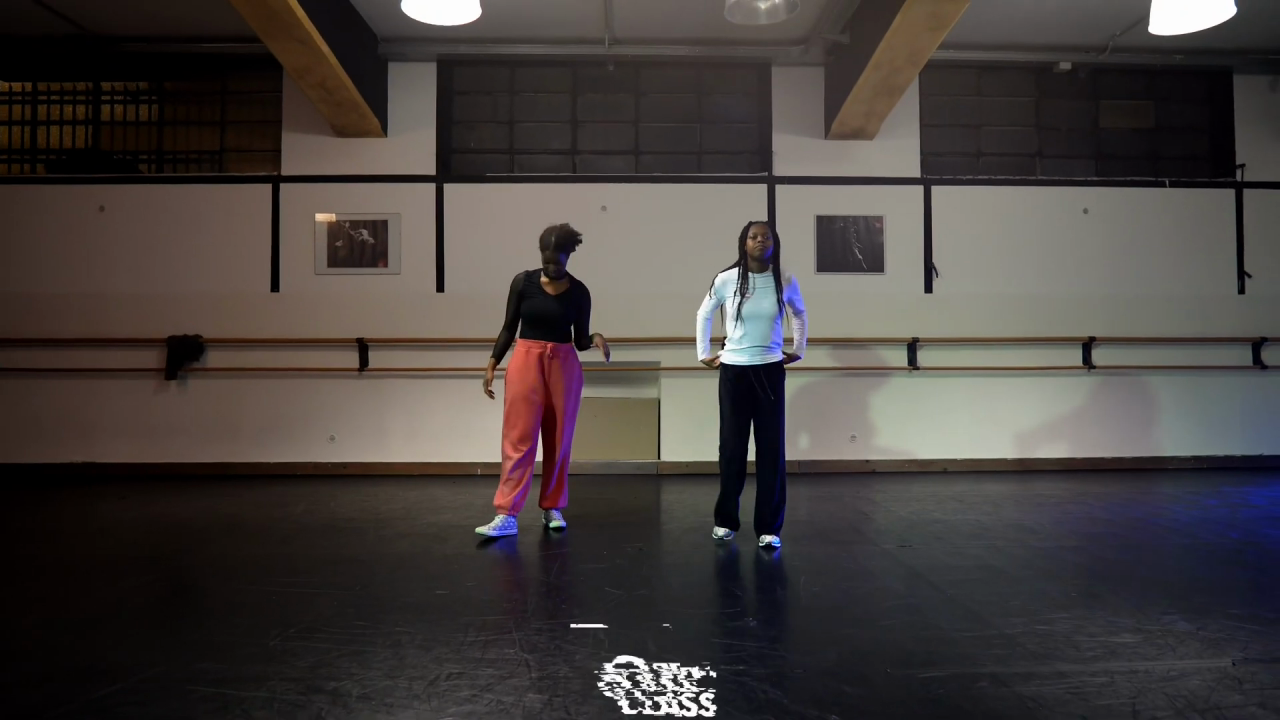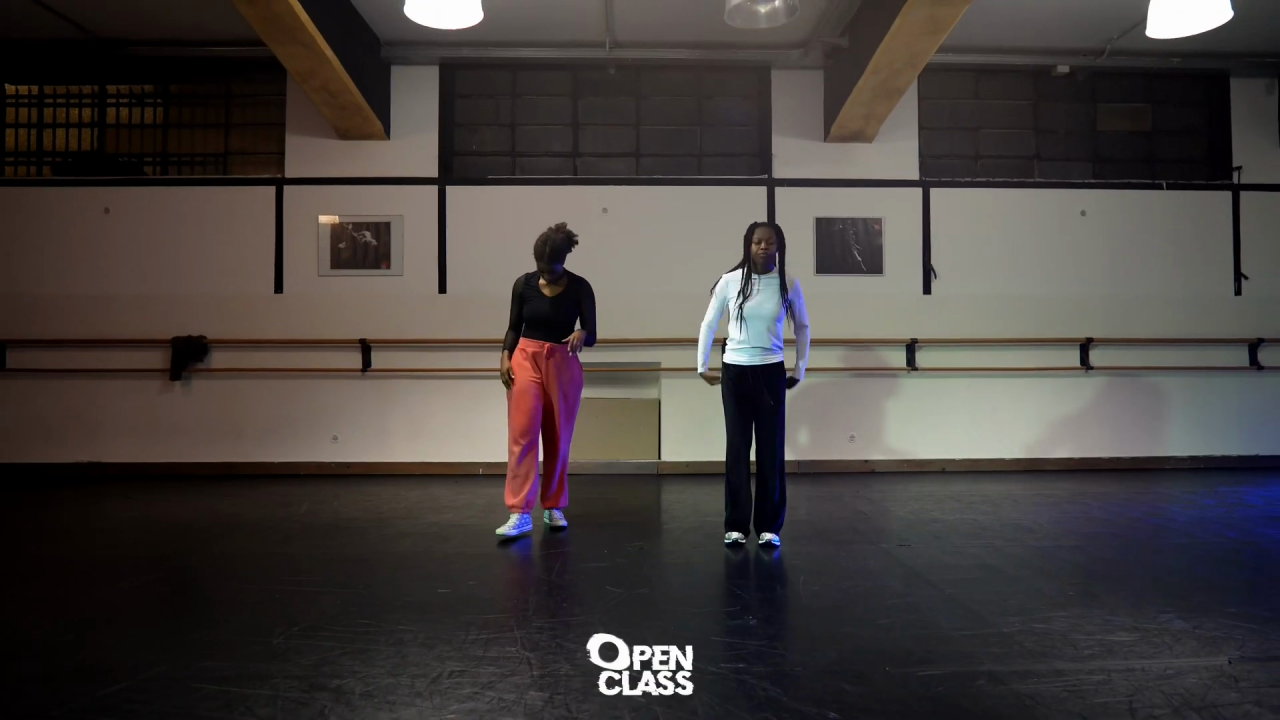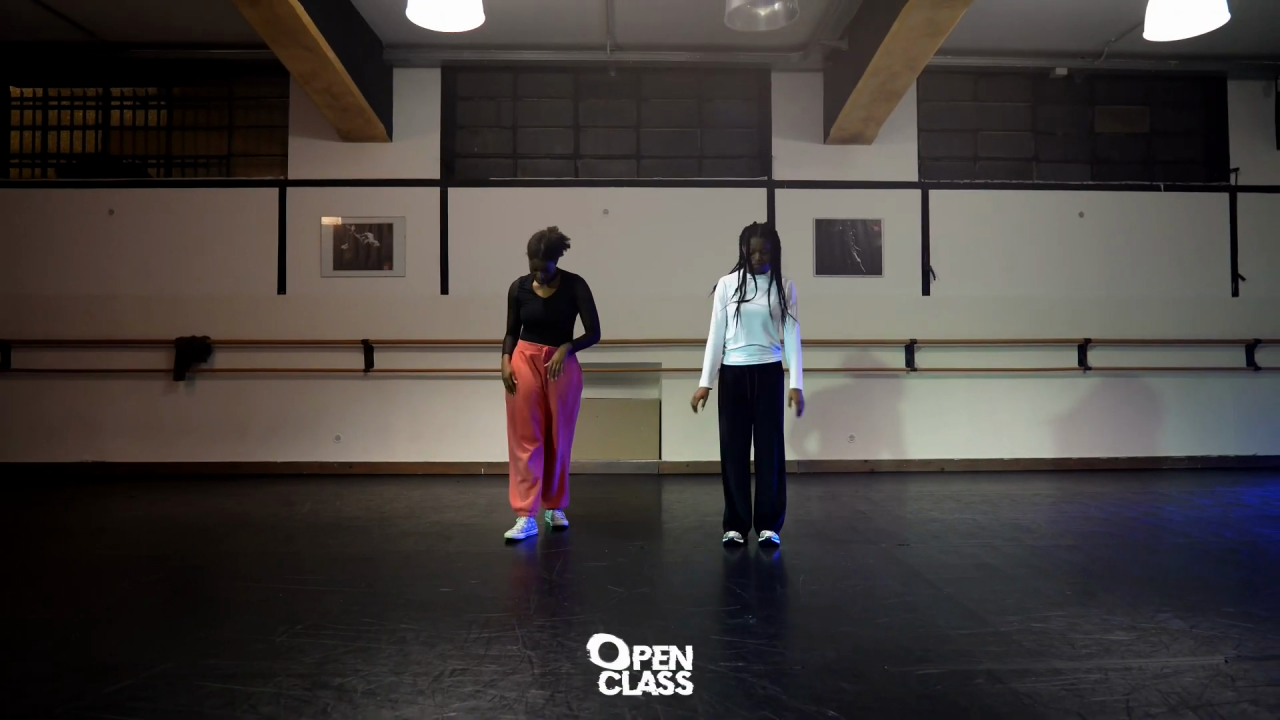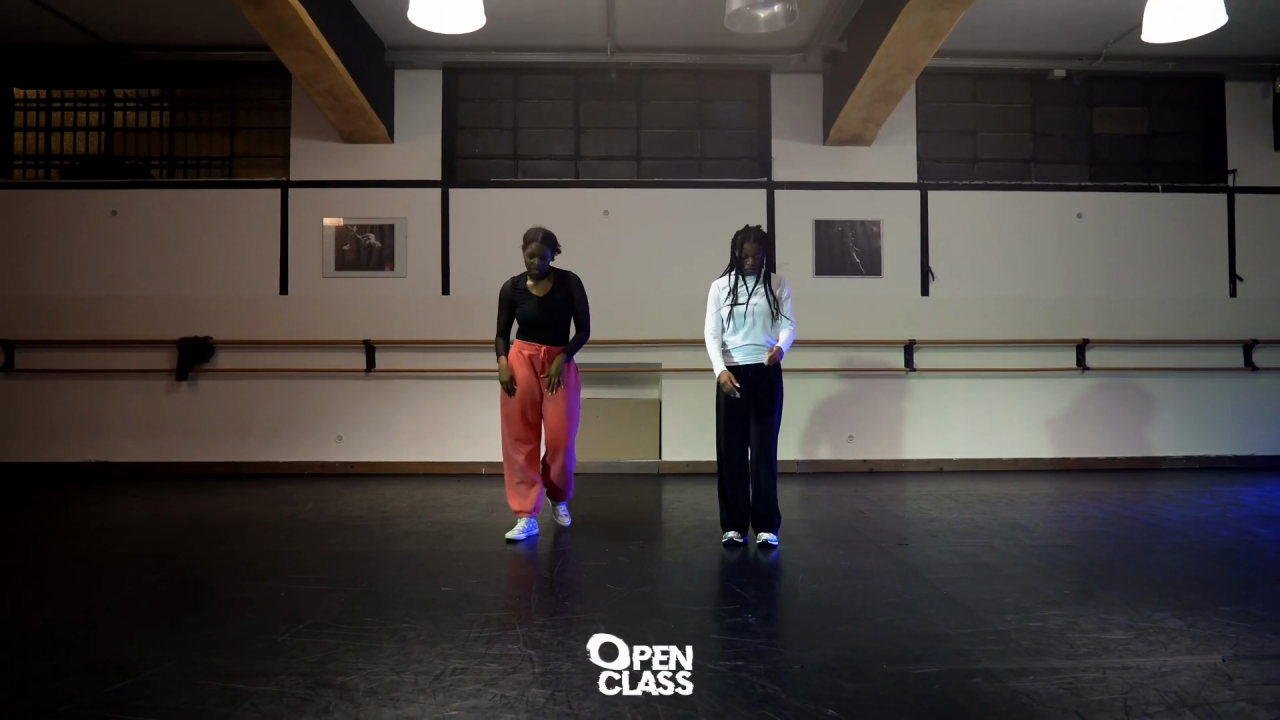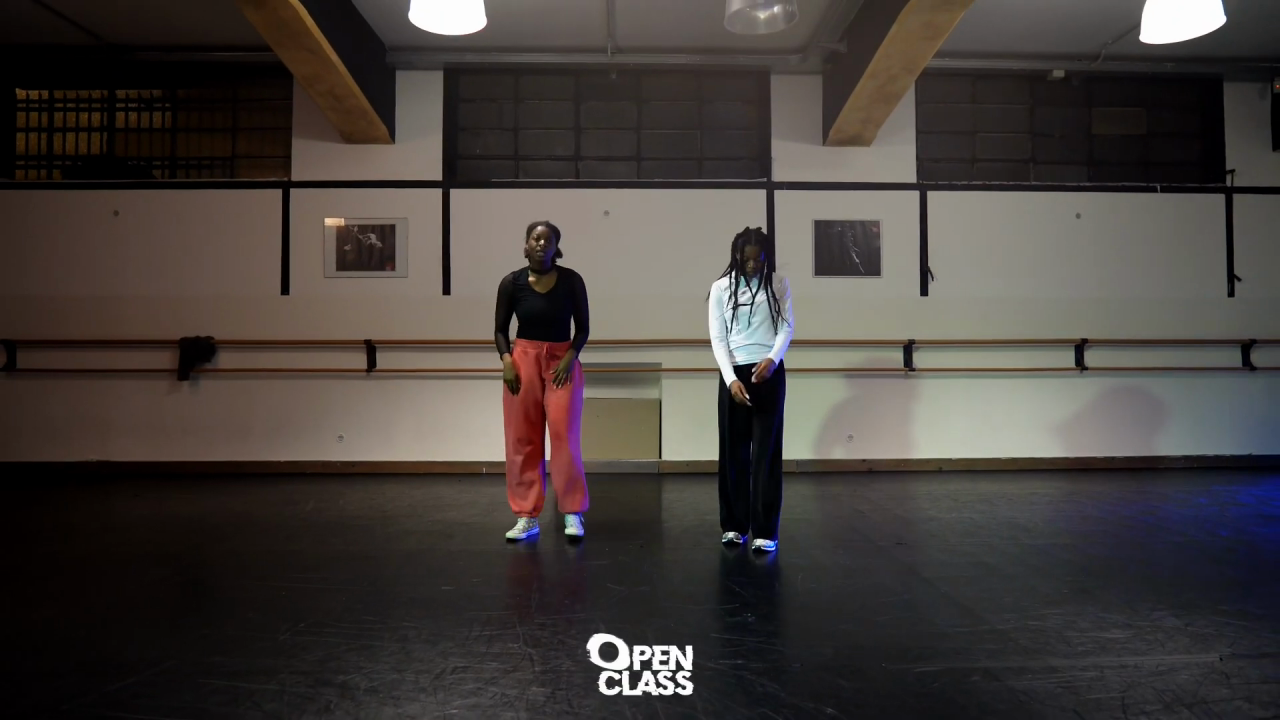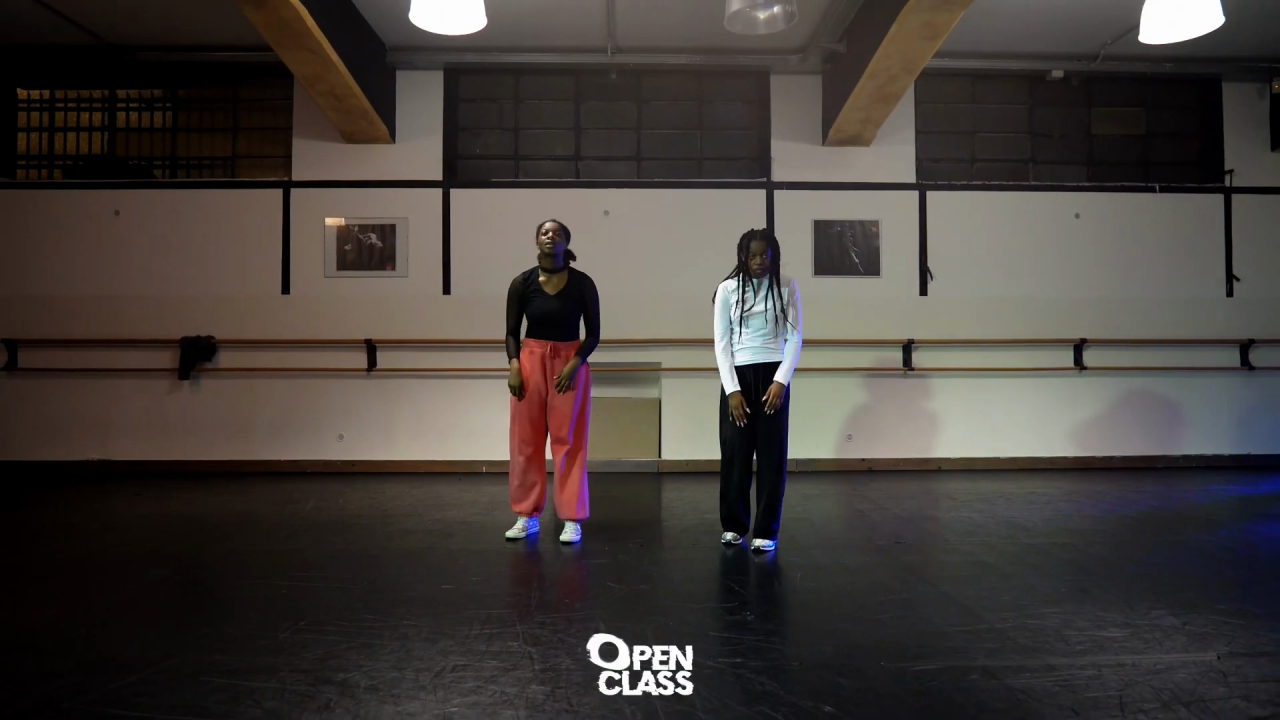
dt=0.2s
person 1, frame 1
left shoulder: (785, 282)
right shoulder: (726, 280)
left elbow: (800, 314)
right elbow: (703, 316)
left wrist: (798, 350)
right wrist: (704, 354)
left hip: (770, 373)
right hip: (734, 372)
left knee: (771, 449)
right knee: (732, 448)
left ankle: (768, 527)
right ankle: (725, 519)
person 1, frame 2
left shoulder: (789, 285)
right shoulder: (730, 281)
left elbow: (802, 328)
right elbow: (709, 325)
left wrist: (799, 370)
right wrist: (703, 365)
left hip: (771, 374)
right hip: (735, 373)
left knee: (771, 450)
right knee: (737, 448)
left ankle: (769, 526)
right ankle: (736, 525)
person 1, frame 3
left shoulder: (785, 286)
right shoulder: (727, 284)
left elbow: (793, 335)
right elbow: (715, 334)
left wrist: (796, 383)
right wrist: (705, 381)
left hip: (768, 374)
right hip: (732, 374)
left knee: (770, 450)
right knee: (734, 450)
left ankle: (769, 524)
right ankle: (735, 524)
person 1, frame 4
left shoulder: (778, 285)
right shoulder: (720, 287)
left elbow: (788, 327)
right elbow: (712, 334)
left wrist: (779, 348)
right wrist: (721, 369)
left hip: (767, 374)
right hip: (732, 373)
left knee: (763, 450)
right knee: (731, 451)
left ankle: (766, 525)
right ankle: (734, 524)
person 1, frame 5
left shoulder: (778, 284)
right shoulder: (721, 288)
left elbow: (785, 330)
right elbow: (718, 338)
left wrist: (772, 359)
right wrist: (731, 379)
left hip: (769, 373)
right hip: (734, 373)
left knee: (766, 452)
right knee: (733, 453)
left ankle: (765, 531)
right ankle: (734, 525)
person 1, frame 6
left shoulder: (787, 287)
right shoulder: (727, 289)
left elbow: (794, 338)
right elbow: (721, 343)
left wrist: (781, 380)
right wrist: (732, 390)
left hip: (772, 375)
right hip: (738, 375)
left knee: (771, 453)
right knee: (736, 453)
left ankle: (765, 531)
right ankle: (734, 525)
person 2, frame 1
left shoulder: (579, 291)
right shoulder: (523, 282)
left elbow: (580, 333)
right elbow: (509, 328)
left wrist: (595, 339)
right wrist: (492, 364)
left hip: (564, 364)
right hip: (525, 360)
left knee: (558, 439)
right knee: (519, 438)
left ankle: (552, 507)
right ankle: (506, 515)
person 2, frame 2
left shoulder: (580, 288)
right shoulder: (523, 284)
left elbow: (592, 335)
right elbow: (514, 327)
left wrist: (580, 335)
right wrist: (506, 355)
left hip: (562, 365)
right hip: (525, 360)
left knee: (558, 439)
right knee: (522, 436)
left ankle: (553, 506)
right ankle: (520, 513)
person 2, frame 3
left shoulder: (575, 285)
right shoulder: (519, 287)
left elbow: (594, 332)
right elbow: (512, 331)
left wrist: (566, 349)
right wrist: (506, 359)
left hip: (562, 364)
right hip: (524, 363)
left knee: (558, 440)
right knee: (525, 440)
left ankle: (555, 506)
right ankle: (526, 516)
person 2, frame 4
left shoulder: (569, 283)
right shoulder: (512, 288)
left elbow: (584, 331)
right elbow: (502, 333)
left wrist: (563, 359)
right wrist: (502, 362)
left hip: (559, 363)
right hip: (520, 363)
left knee: (561, 438)
right knee: (520, 441)
left ankle: (558, 499)
right ankle: (527, 516)
person 2, frame 5
left shoulder: (571, 280)
right shoulder: (511, 283)
left elbow: (582, 329)
right elbow: (500, 329)
left wrist: (570, 357)
right wrist: (507, 360)
left hip: (562, 360)
right hip: (523, 360)
left knee: (565, 438)
right knee: (522, 441)
left ankle: (573, 512)
right ankle: (527, 517)
person 2, frame 6
left shoulder: (582, 283)
right shoulder: (522, 283)
left elbow: (593, 335)
right elbow: (512, 332)
left wrist: (574, 363)
right wrist: (514, 363)
left hip: (569, 364)
right hip: (530, 363)
left knee: (568, 441)
right knee: (526, 441)
left ankle: (572, 519)
right ankle: (528, 515)
